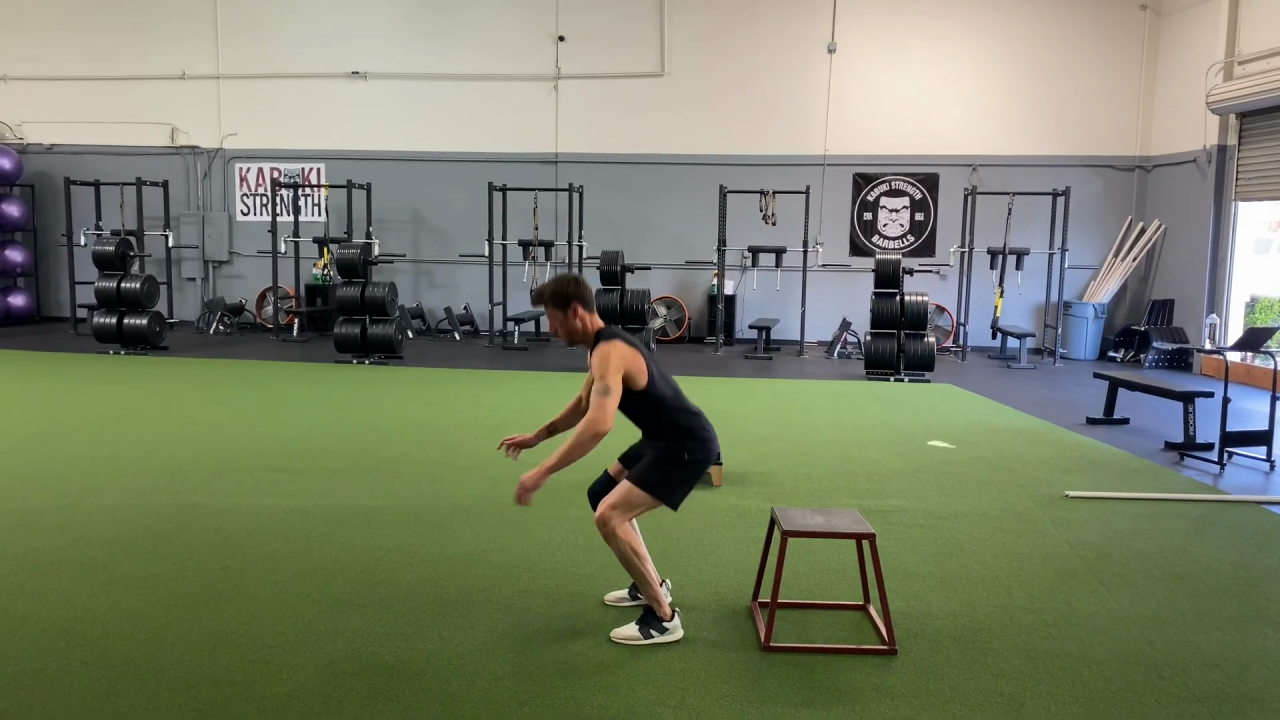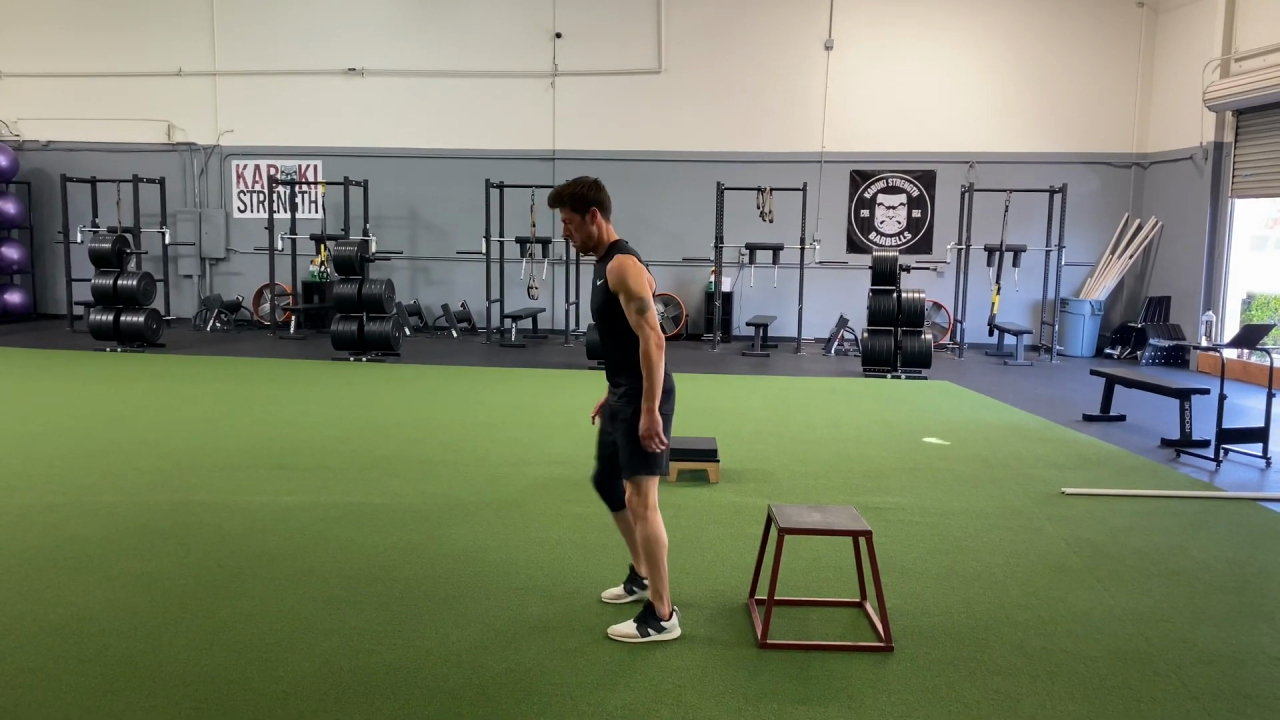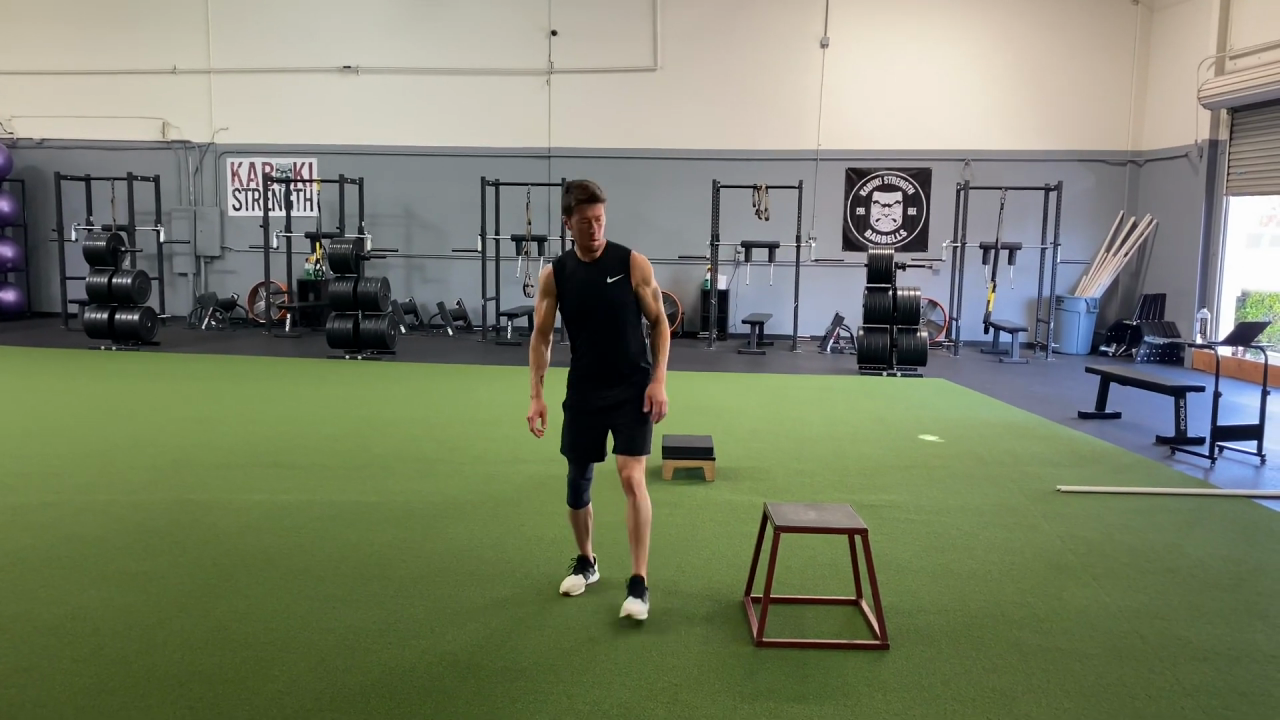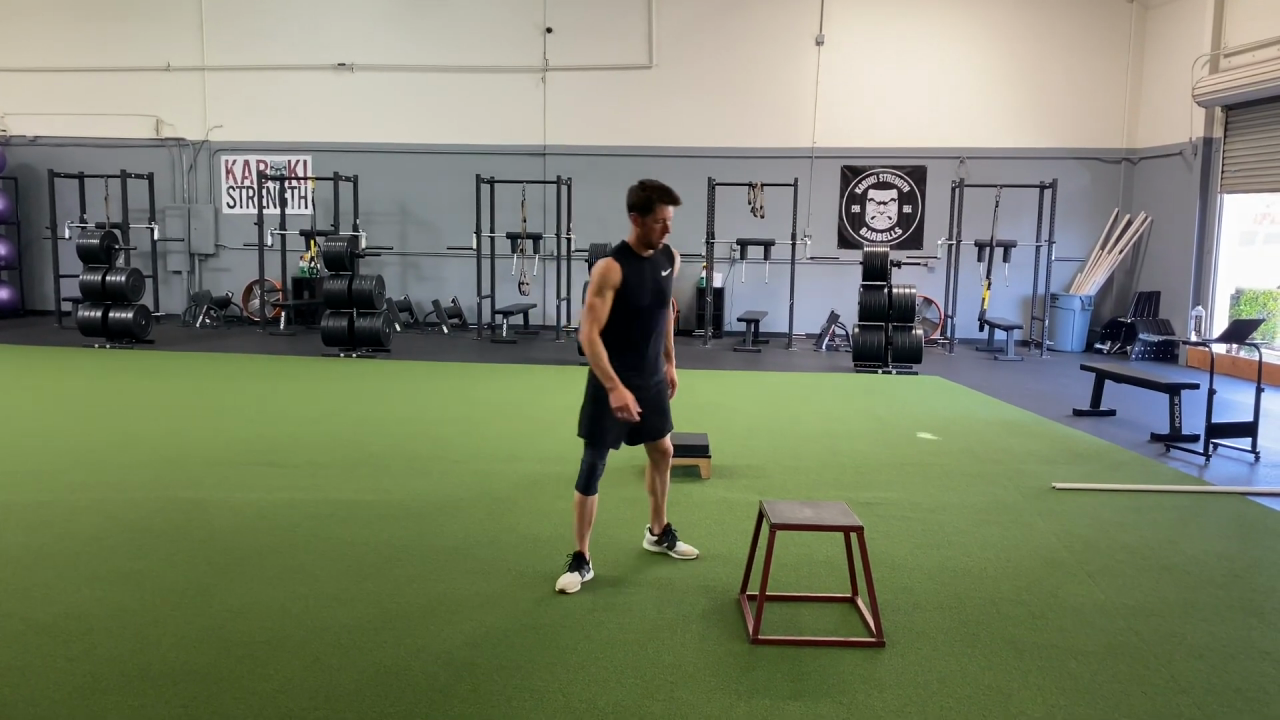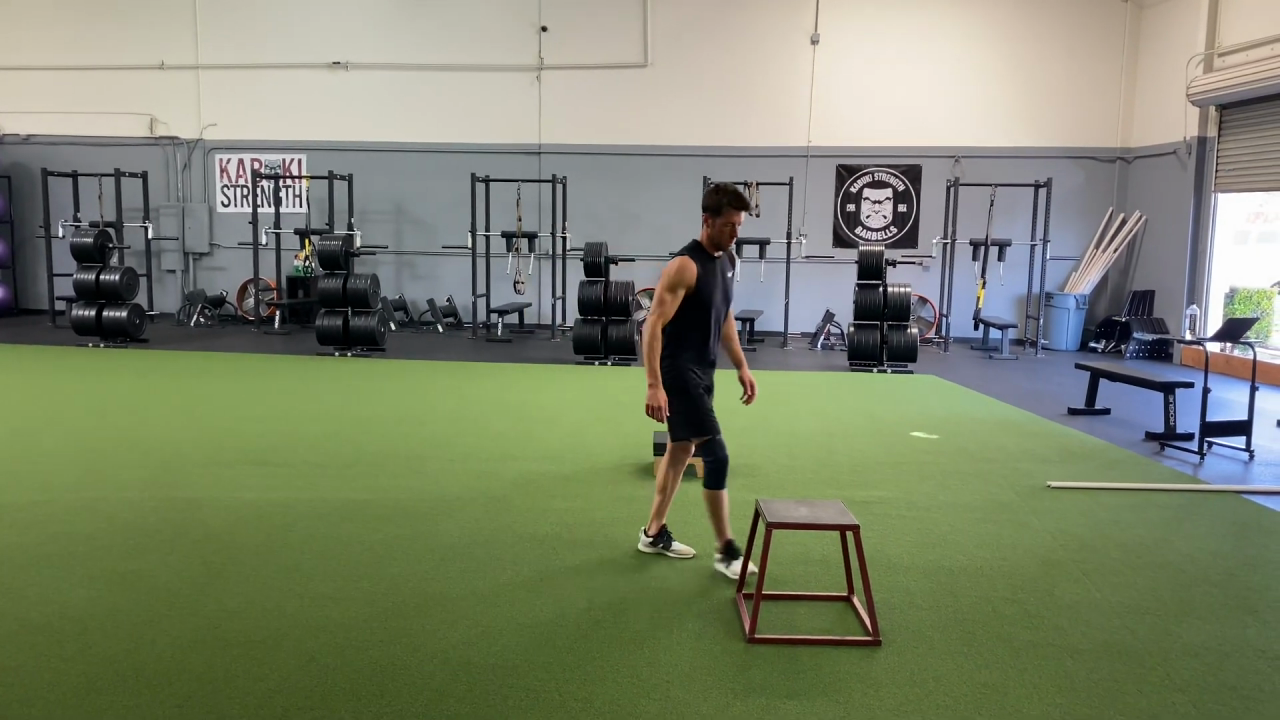
dt=0.5s
person 1, frame 1
left shoulder: (608, 352)
right shoulder: (607, 345)
left elbow: (598, 424)
right elbow: (584, 404)
left wrist: (542, 472)
right wrist: (536, 436)
left hip: (687, 445)
right hip: (667, 439)
left knee: (609, 515)
right knee: (602, 495)
left ankle: (664, 618)
right ankle: (650, 584)
person 1, frame 2
left shoulder: (623, 266)
right shoulder: (605, 264)
left elbow: (652, 340)
left wrist: (650, 411)
right wrist: (611, 395)
left hip: (642, 398)
right hip: (621, 396)
left knee: (641, 501)
right knee: (608, 485)
left ankle: (661, 617)
right ankle: (643, 577)
person 1, frame 3
left shoulder: (633, 263)
right shoulder: (555, 274)
left elbow: (660, 323)
right elbow: (541, 337)
left wrist: (658, 381)
right wrist: (536, 396)
left hip: (630, 390)
right hip: (583, 391)
left knee: (632, 478)
right knee: (578, 483)
left ankle: (639, 581)
right ankle: (585, 561)
person 1, frame 4
left shoulder: (670, 257)
right shoulder: (611, 268)
right elbow: (588, 332)
left wrist: (670, 363)
right wrist: (614, 388)
left hip: (651, 376)
right hip: (613, 380)
left knee: (662, 451)
right knee: (592, 466)
left ankle: (658, 531)
right ankle: (580, 560)
person 1, frame 5
left shoulder: (728, 260)
right shoulder: (685, 265)
right elbow: (653, 326)
left wrist: (742, 368)
right wrist: (654, 386)
left hip: (702, 371)
right hip: (679, 373)
left knee: (680, 450)
right knee: (717, 457)
left ankle: (654, 532)
right ankle: (726, 550)
